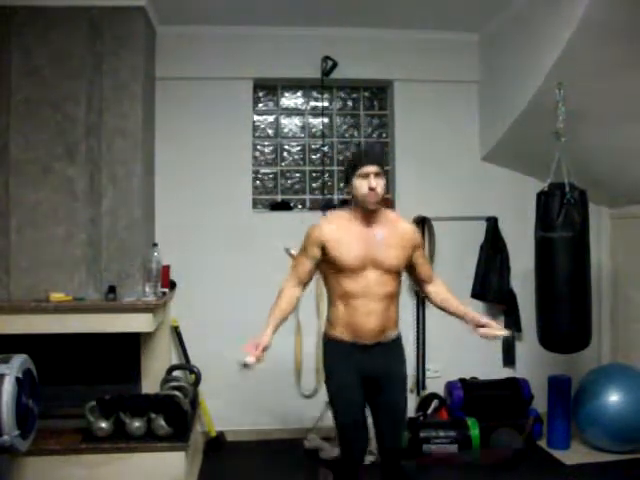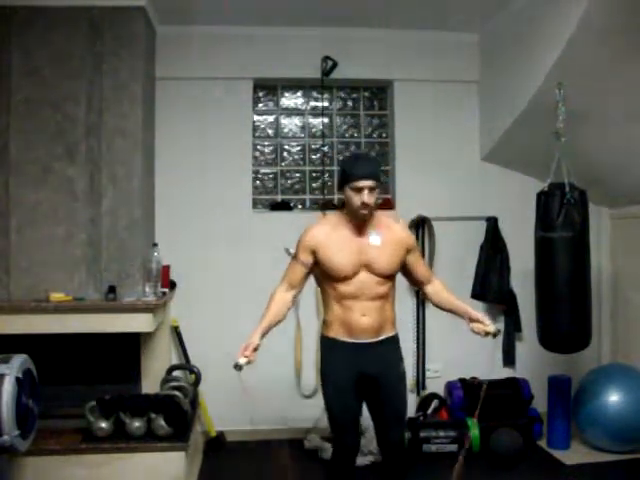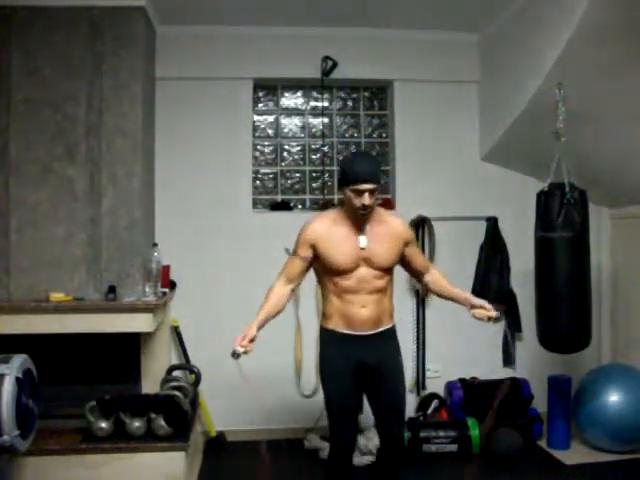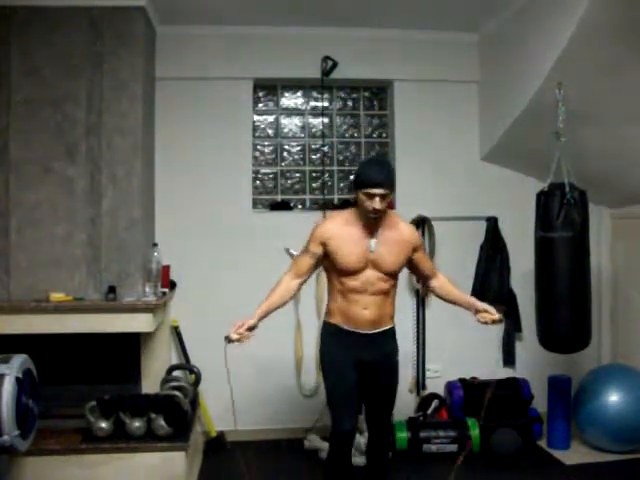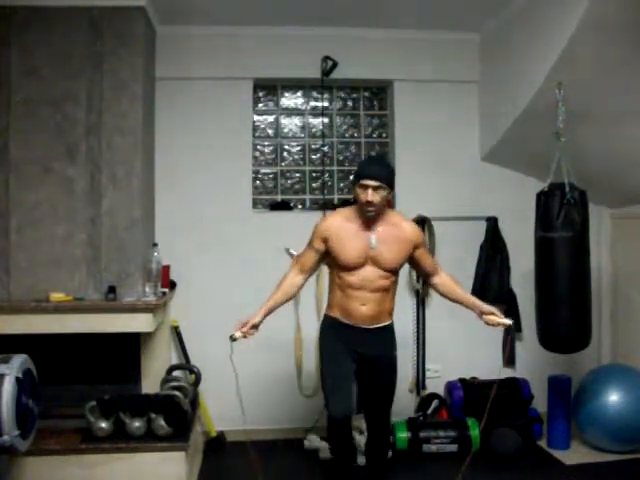
dt=0.3s
person 1, frame 1
left shoulder: (407, 233)
right shoulder: (325, 230)
left elbow: (430, 285)
right elbow: (295, 285)
left wrist: (472, 318)
right wrist: (269, 332)
left hip: (389, 352)
right hip: (343, 352)
left knee: (392, 448)
right knee: (353, 448)
person 1, frame 2
left shoulder: (399, 234)
right shoulder: (317, 235)
left elbow: (428, 284)
right elbow: (288, 289)
left wrist: (469, 314)
right wrist: (258, 334)
left hip: (386, 350)
right hip: (339, 352)
left knee: (394, 442)
right knee: (346, 443)
person 1, frame 3
left shoulder: (397, 229)
right shoulder: (316, 230)
left elbow: (426, 273)
right elbow: (286, 282)
left wrist: (469, 301)
right wrist: (256, 325)
left hip: (384, 342)
right hip: (337, 344)
left knee: (394, 433)
right knee: (343, 437)
person 1, frame 4
left shoulder: (407, 234)
right shoulder: (329, 229)
left elbow: (433, 279)
right elbow: (294, 277)
left wrist: (474, 305)
right wrist: (257, 316)
left hip: (383, 342)
right hip: (339, 340)
left knee: (380, 426)
right knee: (344, 428)
person 1, frame 5
left shoulder: (408, 232)
right shoulder: (331, 225)
left elbow: (435, 276)
right elbow: (299, 273)
left wrist: (478, 307)
right wrist: (262, 313)
left hip: (381, 336)
right hip: (337, 333)
left knee: (379, 421)
right knee: (340, 414)
